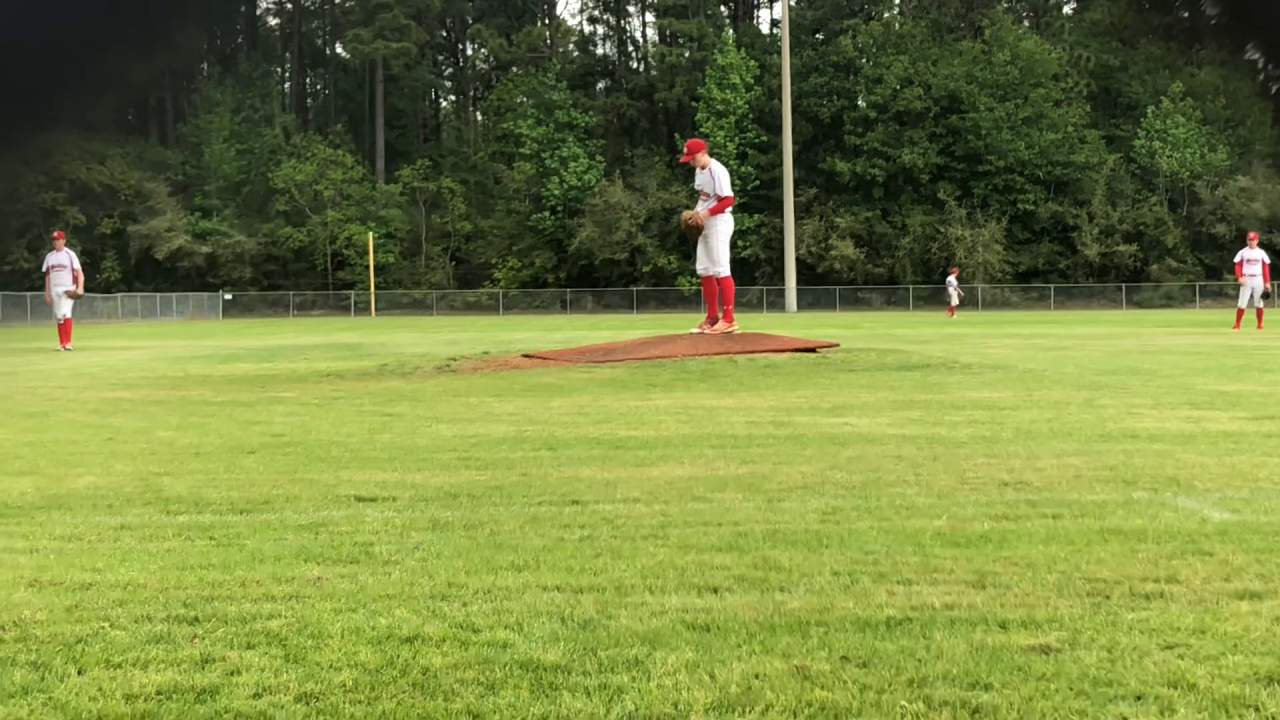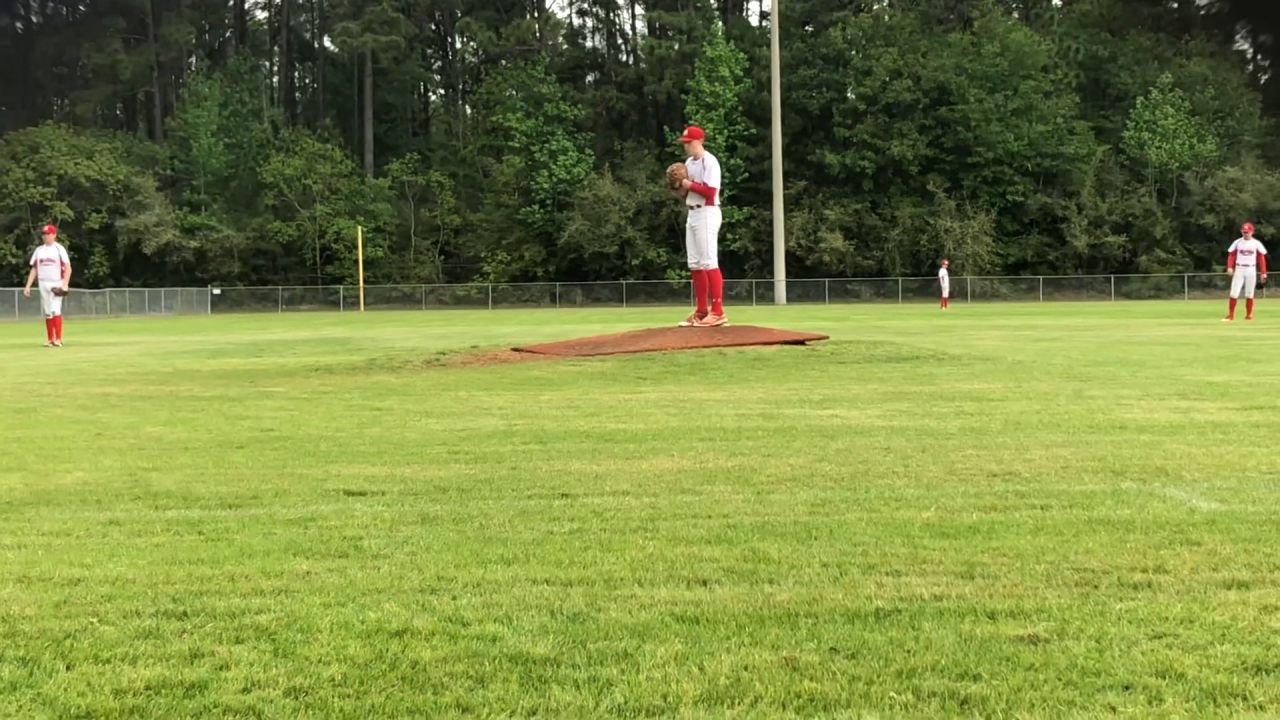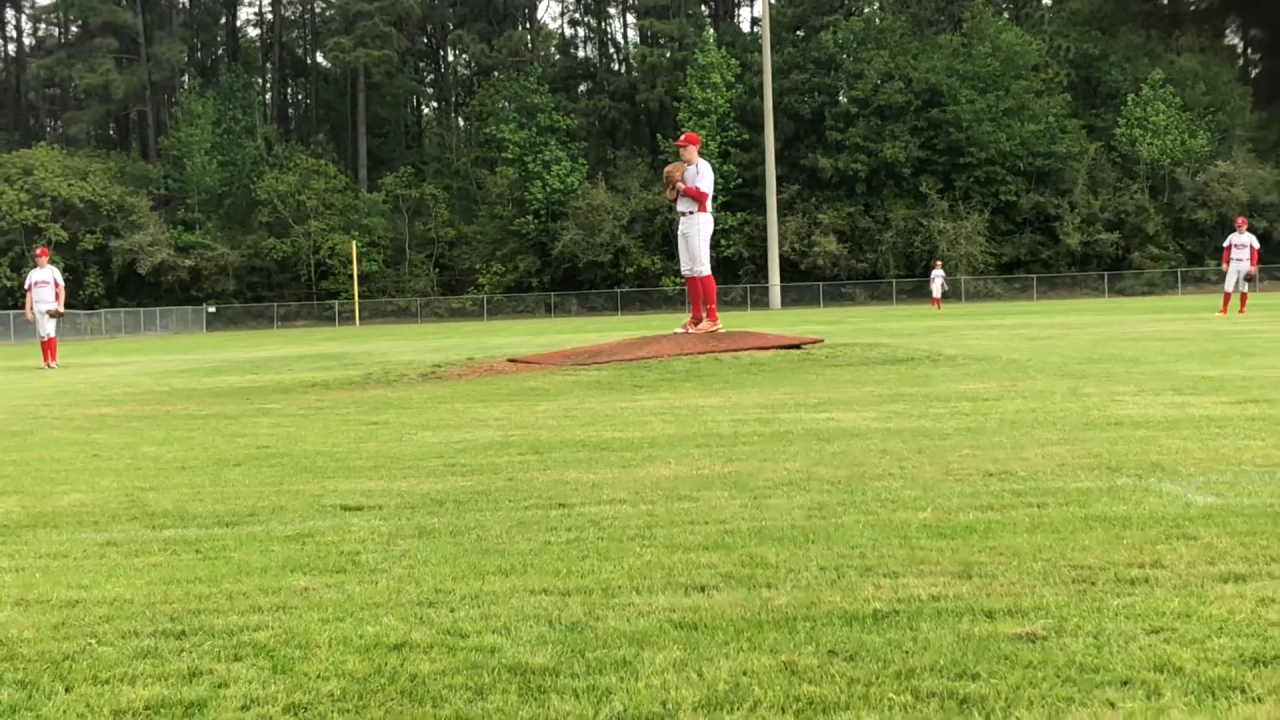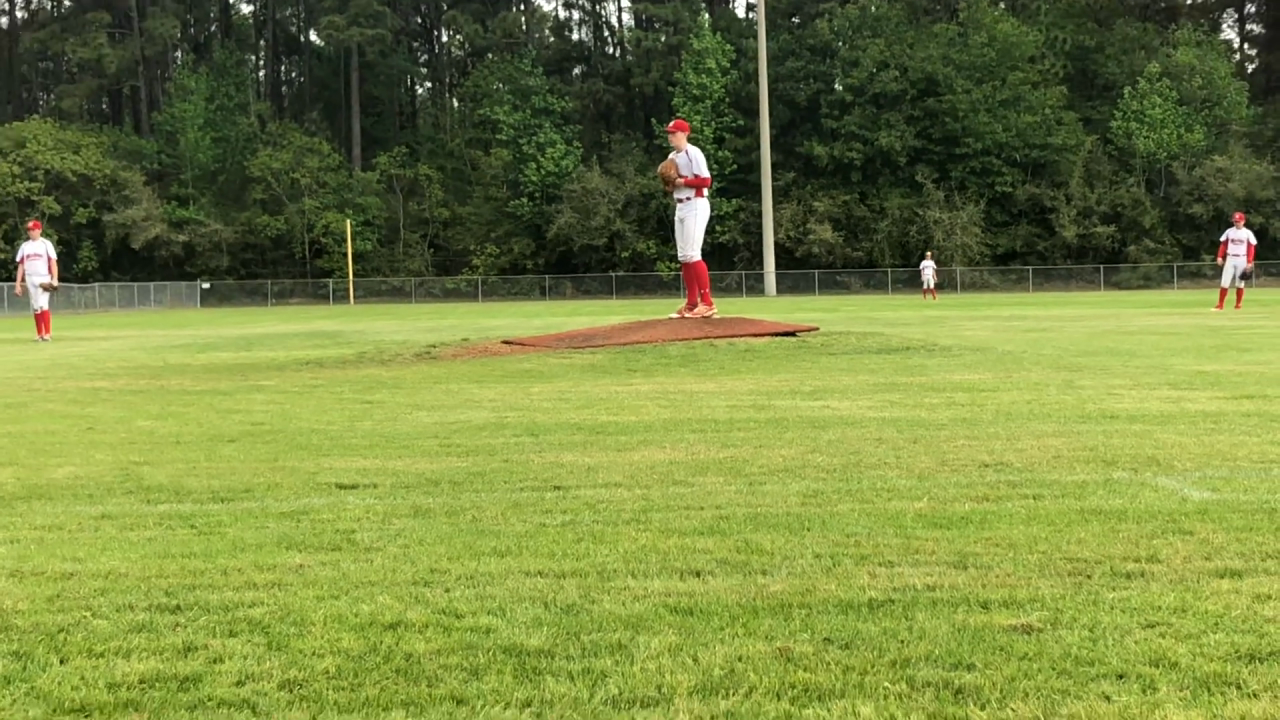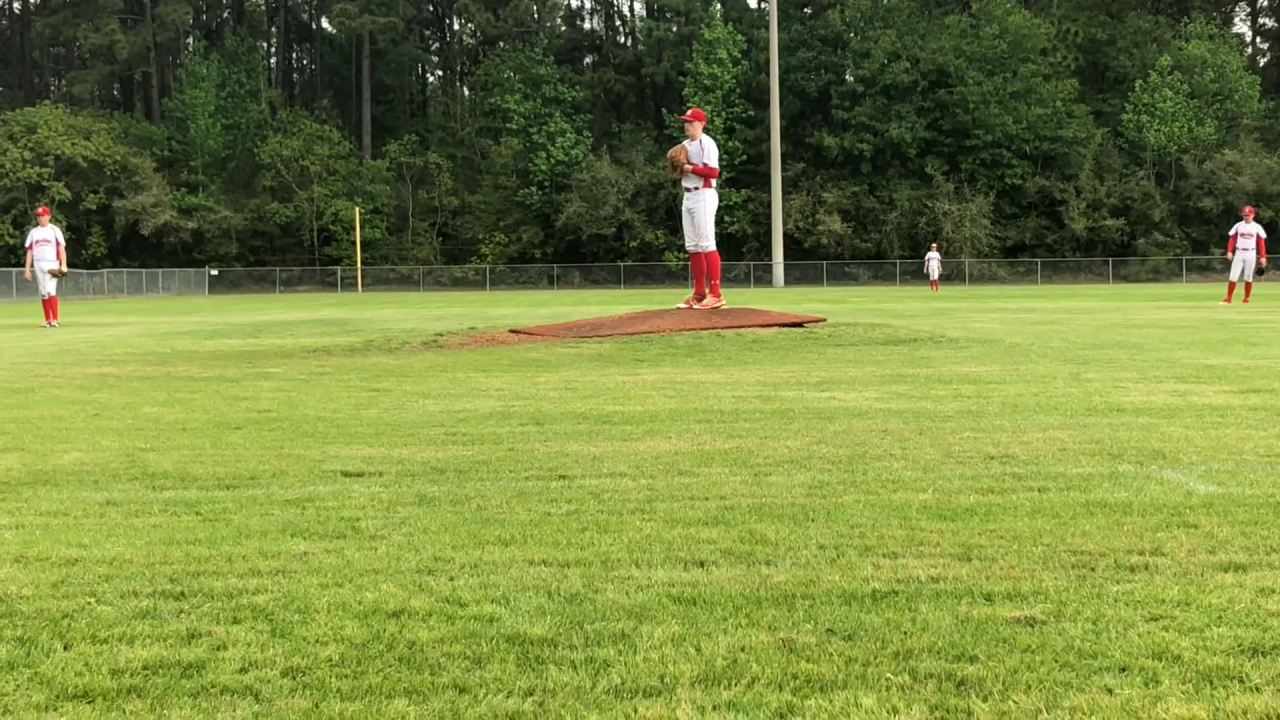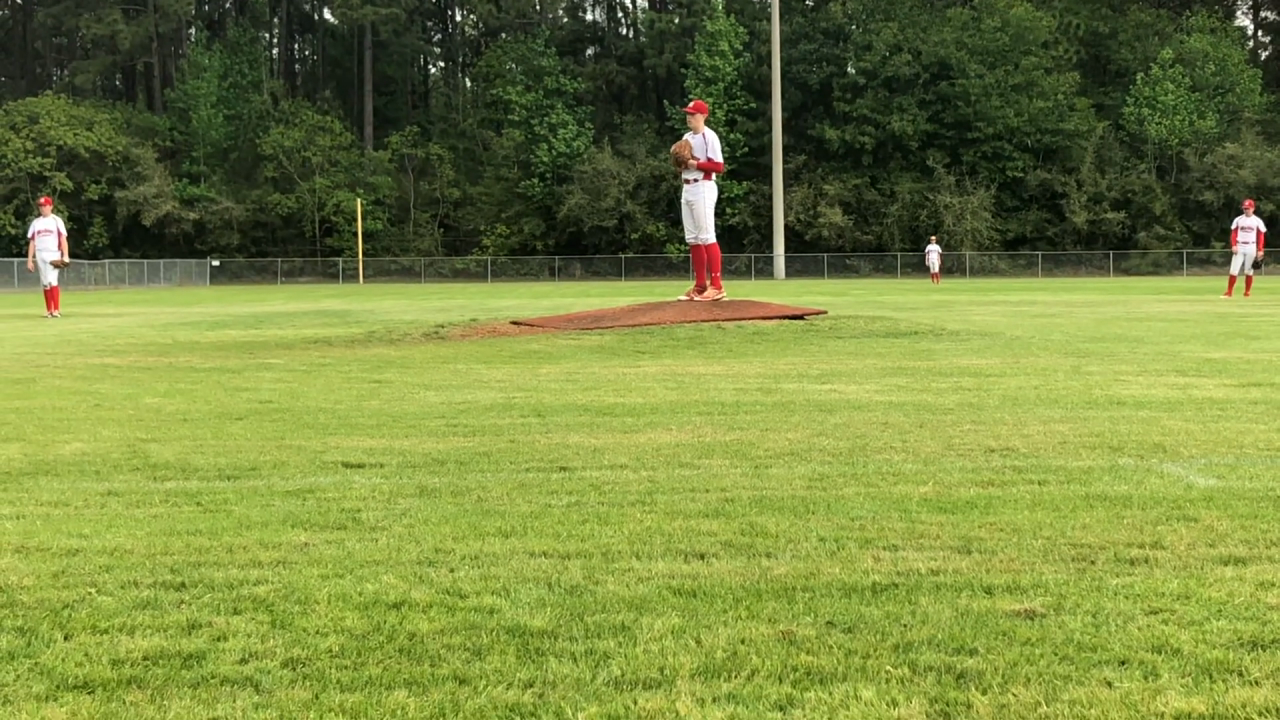
dt=0.4s
person 1, frame 1
left shoulder: (717, 171)
right shoulder: (699, 171)
left elbow: (729, 200)
left wrist: (707, 213)
right wrist: (697, 212)
left hip: (719, 222)
right hip: (705, 223)
left knee: (721, 270)
right knee: (704, 271)
left ankle: (728, 319)
right ankle: (712, 317)
person 1, frame 2
left shoulder: (709, 162)
right shoulder: (689, 162)
left elbow: (711, 192)
left wrist: (689, 185)
right wrist: (679, 184)
left hip: (706, 214)
right hip: (692, 214)
left knee: (709, 262)
right knee: (695, 264)
left ankle: (717, 312)
right ankle: (702, 311)
person 1, frame 3
left shoulder: (703, 168)
right shoulder: (682, 169)
left elbow: (702, 196)
right elbow: (674, 198)
left wrist: (683, 187)
right wrist: (672, 185)
left hip: (698, 220)
right hip: (684, 221)
left knee: (701, 269)
right knee: (688, 271)
left ankle: (712, 318)
right ankle: (696, 317)
person 1, frame 4
left shoulder: (693, 153)
right shoulder: (671, 157)
left elbow: (706, 181)
left wrist: (682, 182)
left hip: (695, 206)
right hip: (680, 207)
left knee: (692, 254)
right knee: (684, 257)
left ankle: (707, 302)
right ankle: (692, 303)
person 1, frame 5
left shoulder: (707, 143)
right shoulder: (685, 144)
left elbow: (713, 172)
left wrist: (690, 168)
left hip: (703, 196)
right hip: (687, 196)
left knee: (706, 244)
right knee: (692, 246)
left ankle: (715, 294)
right ankle: (699, 293)
person 1, frame 6
left shoulder: (709, 137)
right shoulder: (686, 137)
left elbow: (718, 167)
left wrist: (694, 164)
left hip: (703, 188)
right hip: (687, 189)
left knee: (706, 237)
right knee: (692, 239)
left ankle: (716, 286)
right ankle: (700, 285)
